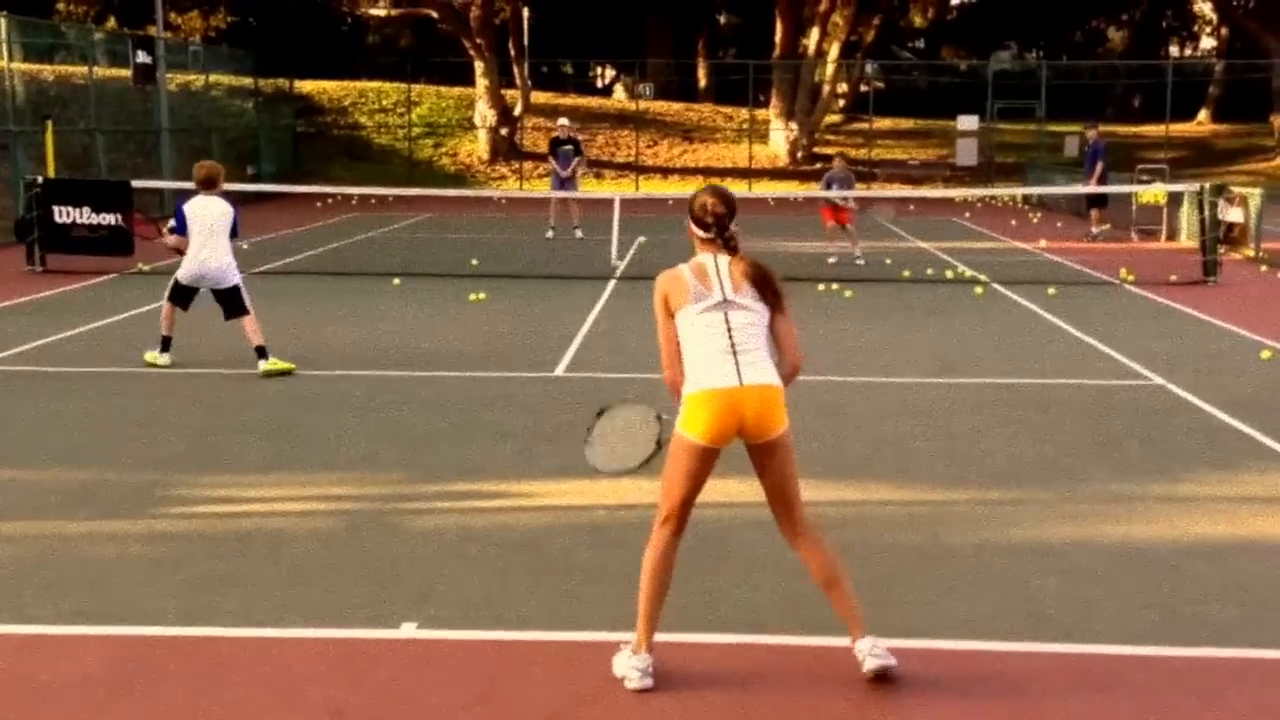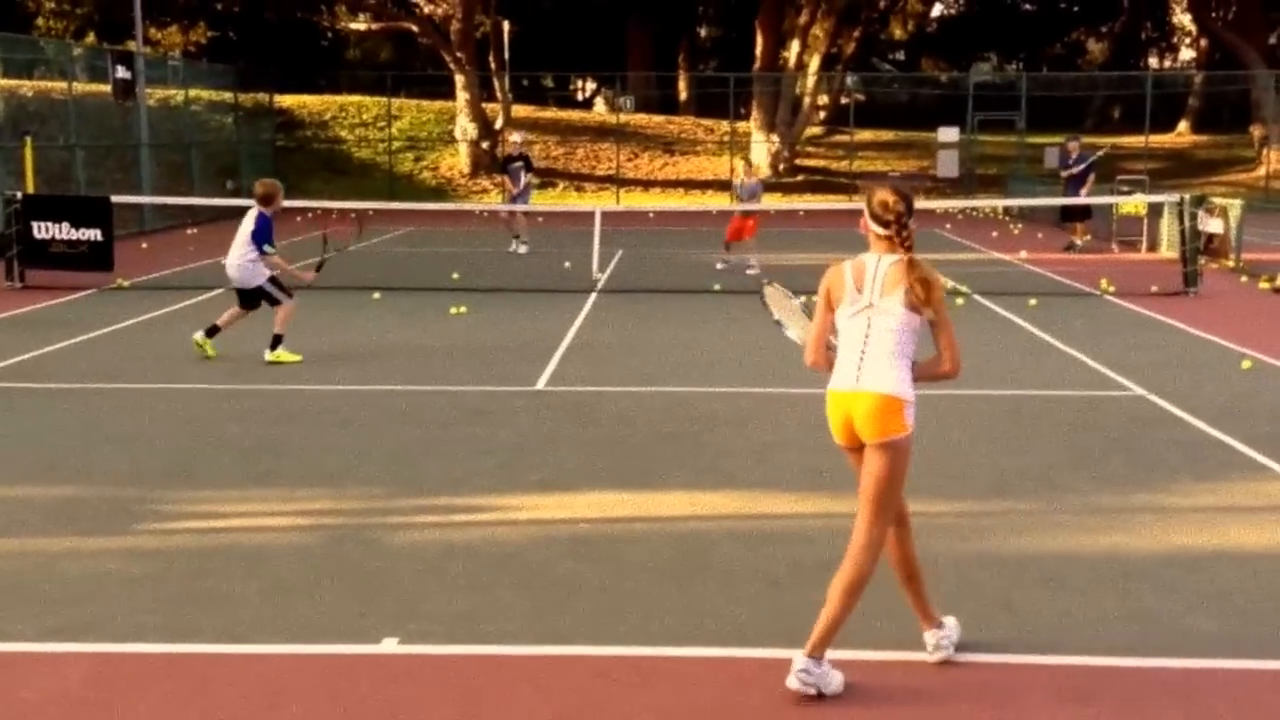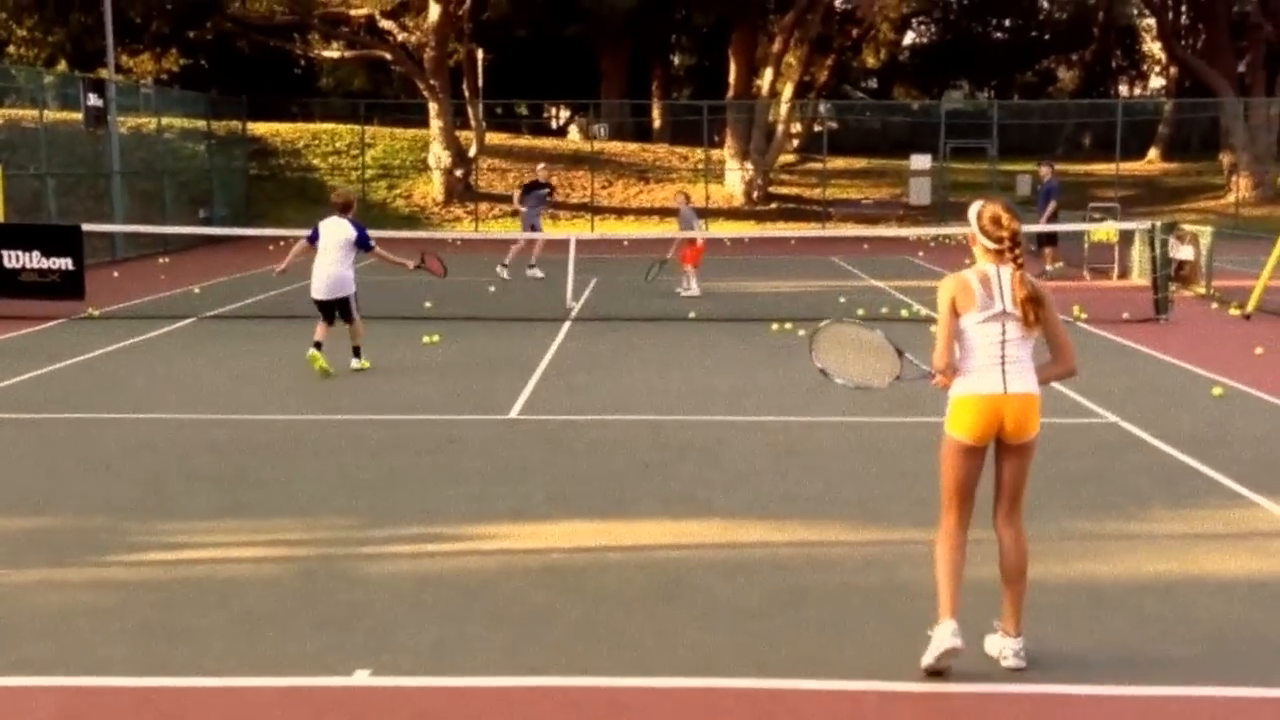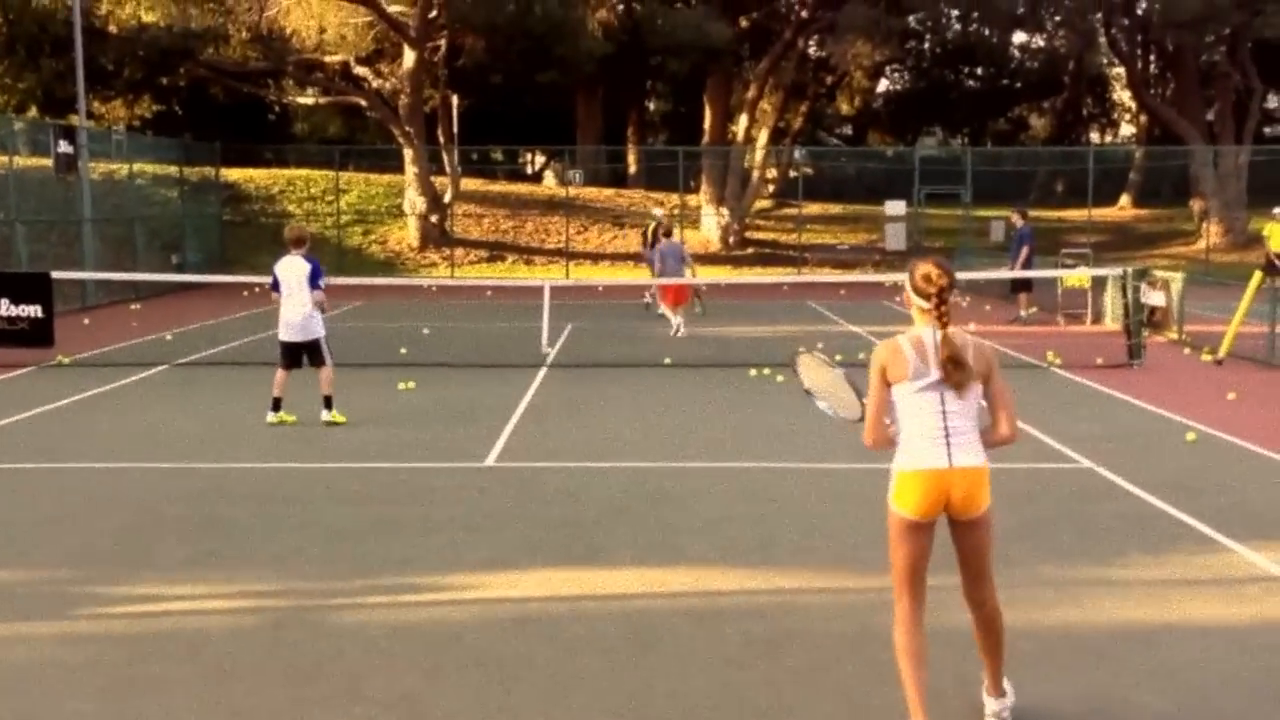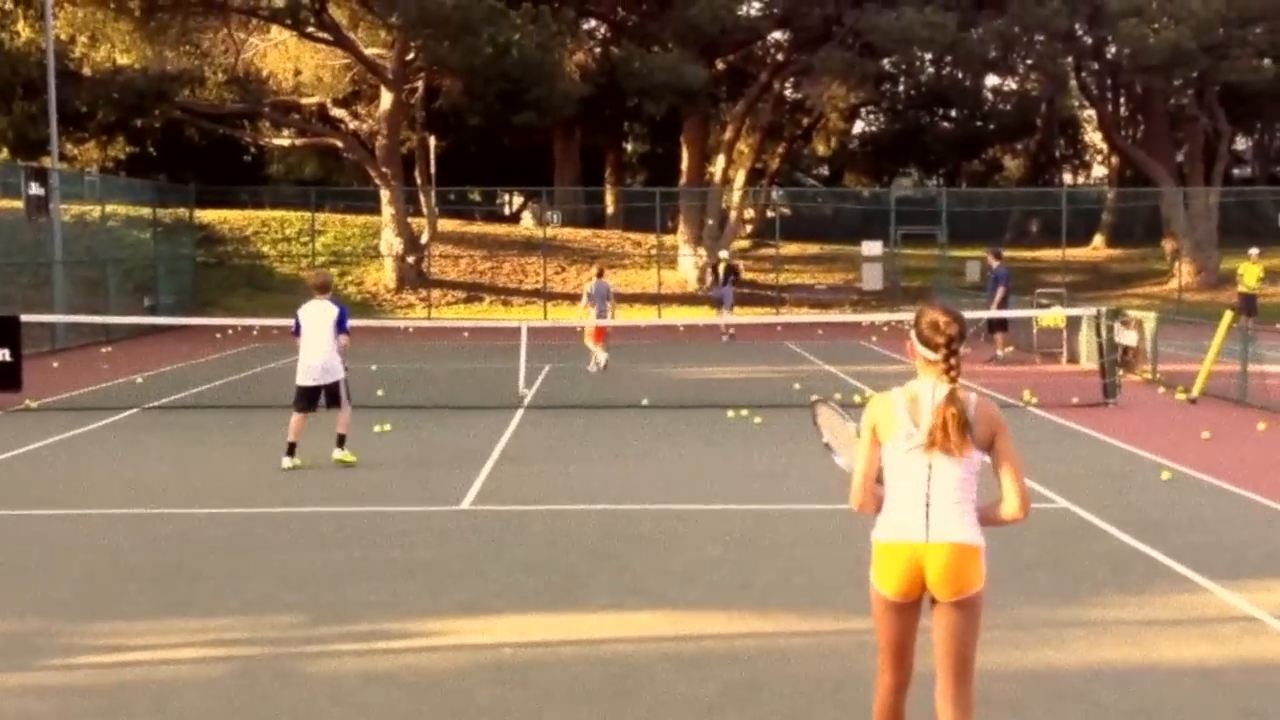
dt=1s
person 1, frame 1
left shoulder: (669, 282)
right shoulder: (764, 278)
left elbow: (672, 374)
right elbow: (792, 362)
left hip: (707, 403)
right hip: (766, 400)
left knee: (667, 527)
right knee: (797, 526)
left ankle: (640, 655)
right ankle: (863, 640)
person 1, frame 2
left shoulder: (836, 276)
right shoulder: (925, 281)
left elbow: (815, 357)
right elbow: (949, 365)
left hip: (841, 404)
right hip: (886, 406)
left knee: (895, 515)
right knee: (867, 538)
left ankle: (933, 628)
right ankle: (811, 657)
person 1, frame 3
left shoulder: (955, 285)
right shoulder: (1033, 289)
left elbow: (943, 363)
right elbow: (1066, 364)
left wrist: (948, 378)
right wrist: (1015, 382)
left hip: (971, 405)
right hip: (1023, 405)
left knee: (953, 521)
right knee: (1008, 519)
left ankle: (947, 624)
right ankle: (1010, 638)
person 1, frame 4
left shoulder: (888, 352)
right shoulder: (979, 352)
left elbow: (874, 437)
right elbow: (1006, 431)
left hip: (915, 480)
right hip: (971, 478)
left knee: (908, 605)
right knee: (981, 592)
person 1, frame 5
left shoulder: (881, 407)
right shoulder: (986, 414)
left elbow: (861, 500)
right elbow: (1016, 507)
right wrist: (965, 515)
left hip: (895, 553)
right hip: (959, 556)
left knee: (891, 678)
person 2, frame 1
left shoulder: (185, 207)
right shoulder: (228, 208)
left elbow: (175, 242)
left wrist: (179, 243)
left hip: (193, 267)
right hip: (223, 269)
left knee: (170, 303)
right knee: (246, 315)
left ankle: (163, 354)
right ankle: (265, 360)
person 2, frame 2
left shoulder: (256, 213)
right shoulder: (263, 225)
right elbow: (272, 260)
right wrist: (300, 275)
left hip: (237, 267)
right hip: (249, 271)
left knee: (245, 308)
right knee: (287, 303)
left ankle: (204, 337)
right ankle: (274, 350)
person 2, frame 3
left shoulder: (322, 224)
right shoulder: (356, 229)
left elbow: (302, 245)
right elbow: (377, 253)
left wrist: (285, 264)
right wrist: (404, 263)
left hip: (319, 281)
right hip: (341, 280)
left knee: (325, 321)
right knee: (353, 320)
left ankle: (316, 349)
right ankle: (357, 359)
person 2, frame 4
left shoulder: (279, 266)
right shoulder: (312, 264)
left elbow: (275, 296)
right elbow: (319, 297)
right wrist: (324, 307)
left hip: (287, 324)
right hip: (309, 323)
left knee: (284, 367)
right knee: (324, 365)
left ankle: (275, 412)
right ankle: (328, 410)
person 2, frame 5
left shoulder: (302, 310)
right shoulder: (338, 309)
left elbow: (299, 340)
right elbow: (343, 341)
right wrist: (342, 360)
left hip: (306, 367)
right hip: (330, 366)
left knee: (300, 412)
right knee: (344, 407)
left ankle: (289, 456)
right ankle: (340, 449)
